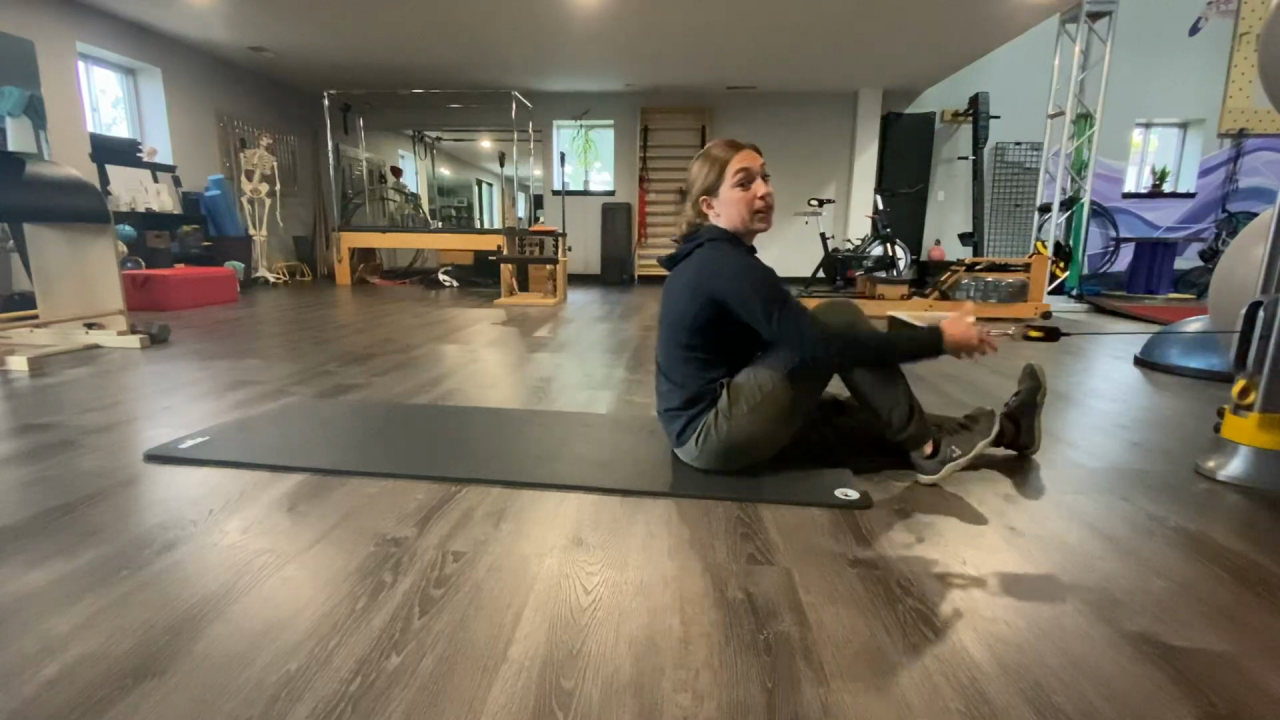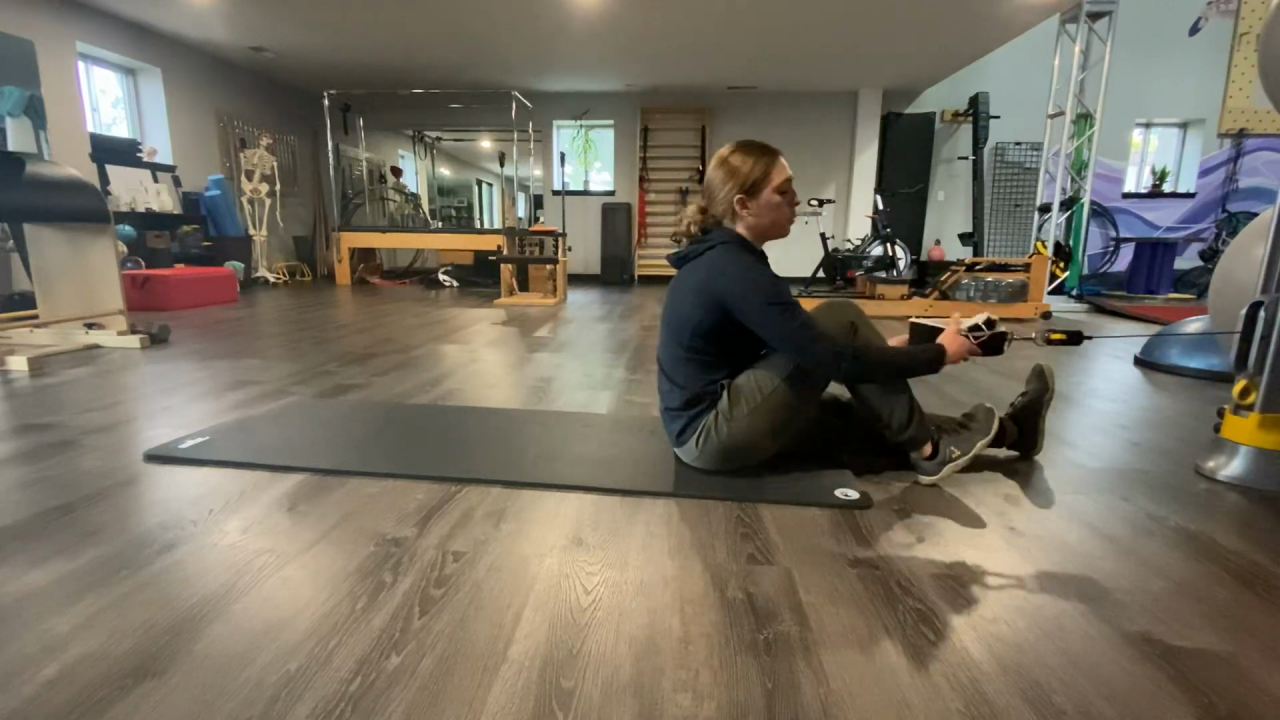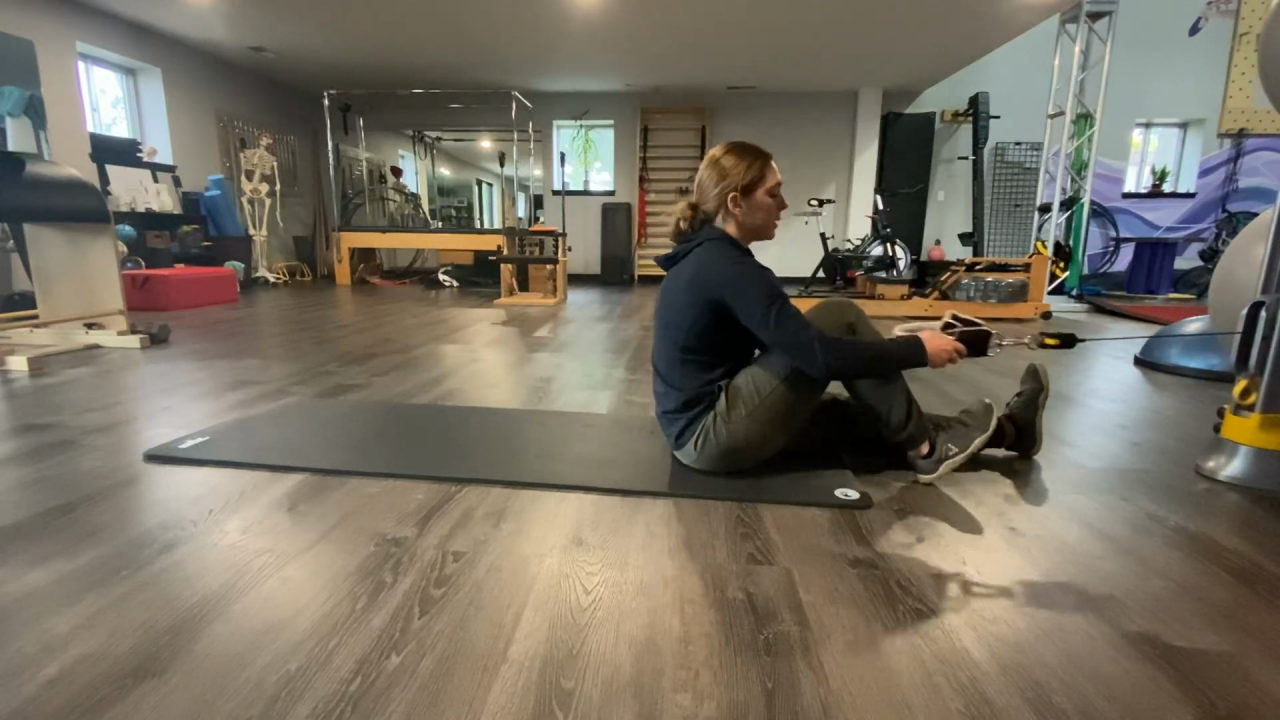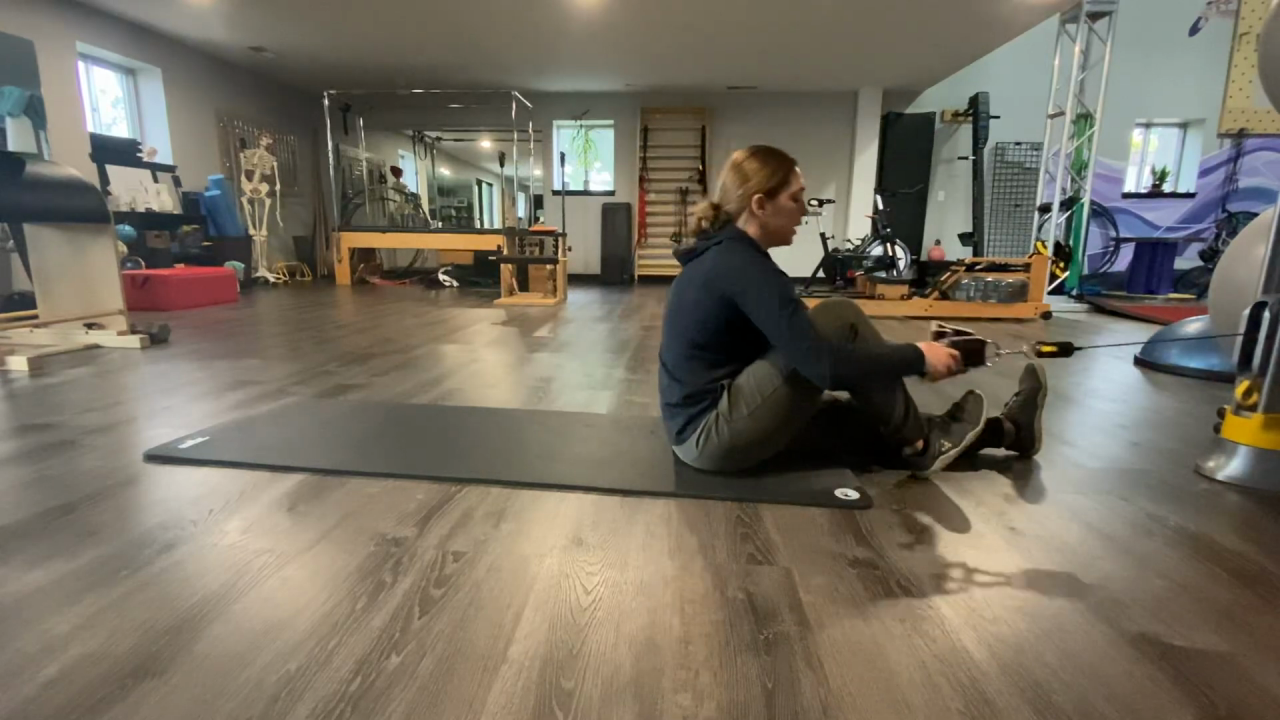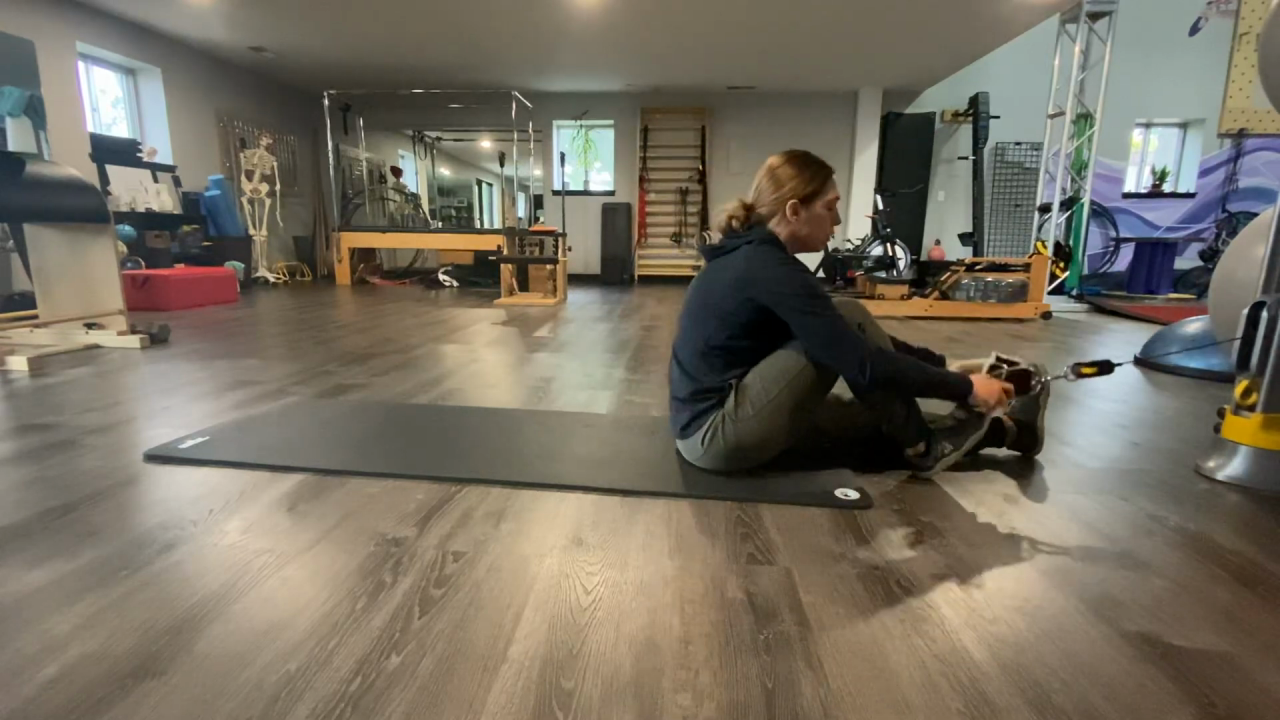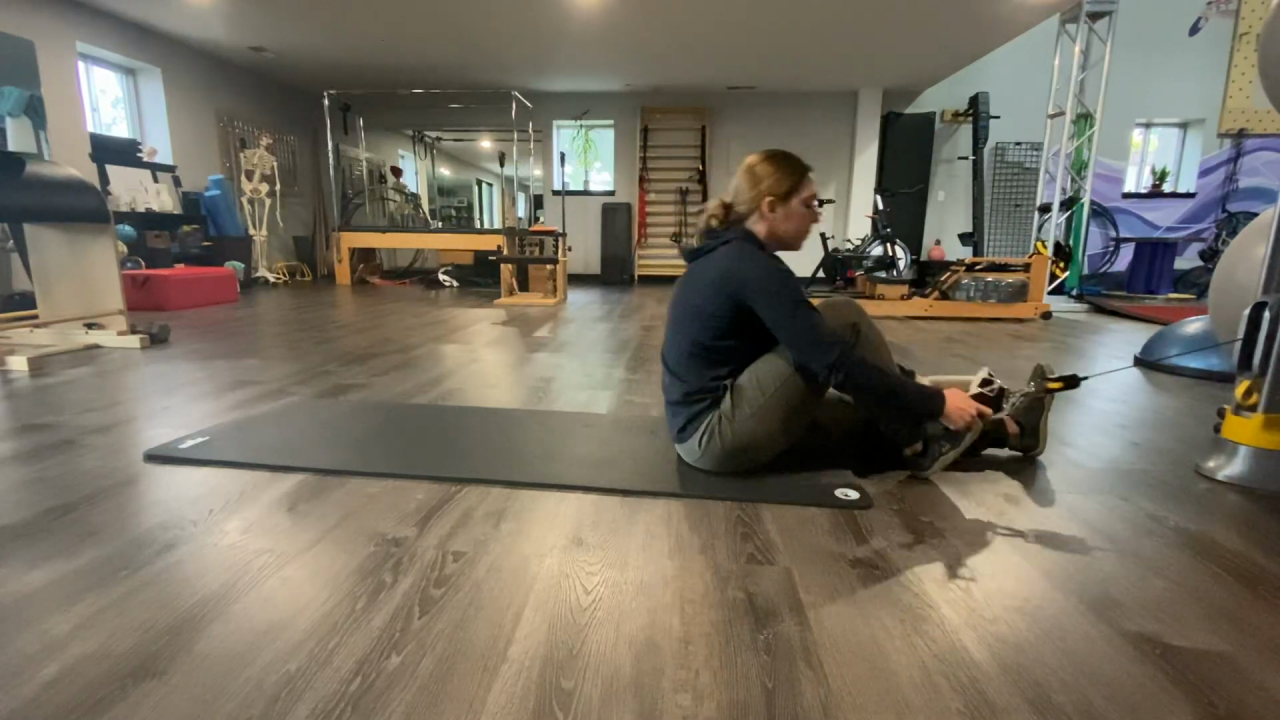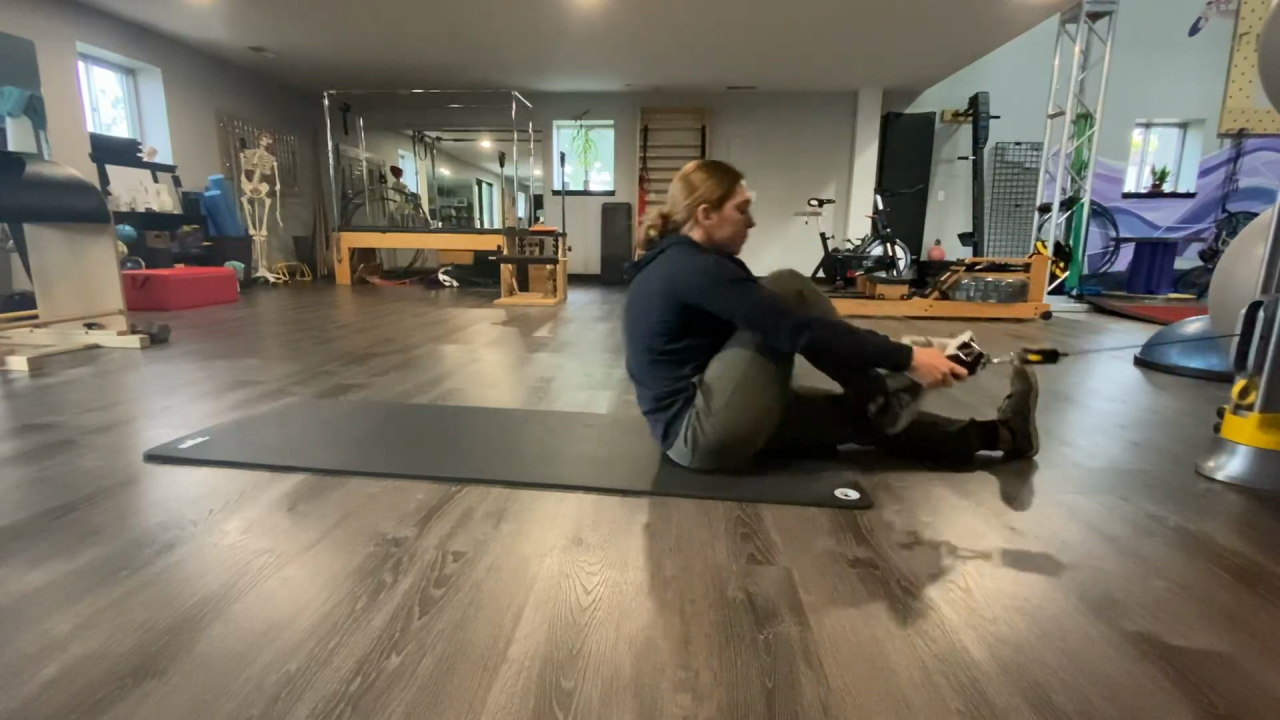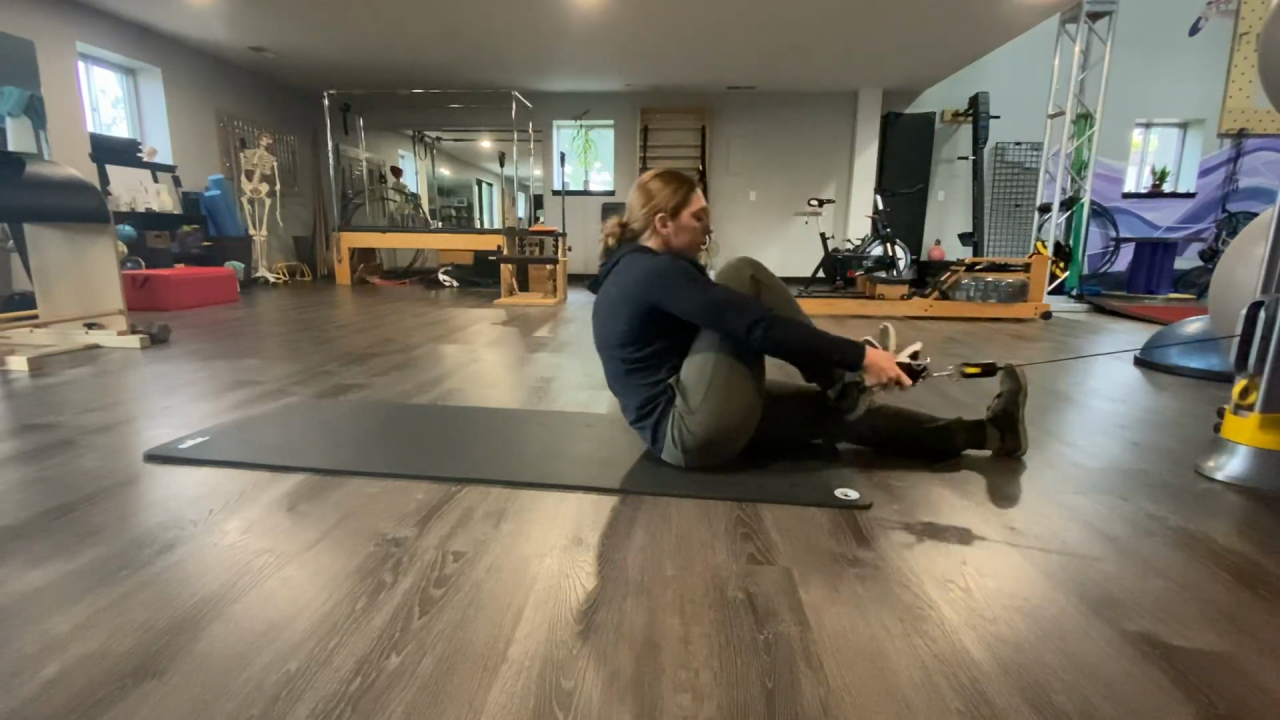
dt=0.3s
person 1, frame 1
left shoulder: (712, 256)
right shoulder: (730, 265)
left elbow: (787, 340)
right elbow: (819, 346)
right wrist: (939, 339)
left hip: (710, 422)
right hip: (713, 433)
right knee: (842, 319)
left ankle: (1008, 429)
right ankle: (929, 448)
person 1, frame 2
left shoulder: (718, 255)
right shoulder: (739, 273)
left elbow: (797, 343)
right elbow: (834, 359)
left wrist: (880, 348)
right wrist: (937, 354)
left hip: (706, 422)
right hip: (713, 435)
left knee: (866, 413)
right knee: (841, 318)
left ankle: (1007, 430)
right ankle: (929, 449)
person 1, frame 3
left shoulder: (705, 255)
right shoulder: (729, 269)
left elbow: (793, 342)
right elbow: (820, 355)
left wrist: (886, 349)
right wrist: (918, 349)
left hip: (703, 424)
right hip: (712, 436)
left knee: (863, 414)
right knee: (840, 317)
left ankle: (1006, 431)
right ankle: (926, 446)
person 1, frame 4
left shoulder: (725, 255)
right shoulder: (744, 268)
left elbow: (806, 343)
right elbow: (825, 364)
left wrist: (907, 355)
right wrist: (918, 358)
left hip: (707, 423)
right hip: (714, 436)
left knee: (864, 415)
right knee: (840, 317)
left ankle: (1003, 432)
right ankle: (921, 444)
person 1, frame 5
left shoulder: (752, 255)
right shoulder: (772, 271)
right elbow: (864, 363)
left wrist: (944, 366)
right wrist: (965, 387)
left hip: (712, 421)
right hip: (719, 435)
right knee: (848, 318)
left ankle: (1004, 431)
right ankle: (922, 446)
person 1, frame 6
left shoulder: (731, 256)
right shoulder: (753, 268)
left elbow: (812, 348)
right elbow: (834, 363)
left wrist: (908, 381)
right wrist: (934, 402)
left hip: (710, 423)
right hip: (716, 436)
left knee: (869, 414)
right knee: (841, 317)
left ankle: (1008, 431)
right ankle: (921, 445)
person 1, frame 7
left shoulder: (682, 261)
right shoulder: (696, 270)
left elbow: (772, 321)
right elbow: (797, 328)
left wrist: (888, 352)
right wrist: (905, 358)
left hip: (695, 421)
right hip: (702, 433)
left knee: (850, 412)
right knee: (789, 289)
left ankle: (996, 434)
right ankle: (883, 403)
person 1, frame 8
left shoulder: (642, 269)
right shoulder: (656, 273)
left elbow: (733, 323)
right elbow: (755, 325)
right wrist: (858, 356)
left hip: (688, 422)
right hip: (691, 433)
left knee: (831, 409)
right knee: (742, 276)
left ankle: (988, 433)
right ankle: (841, 384)
